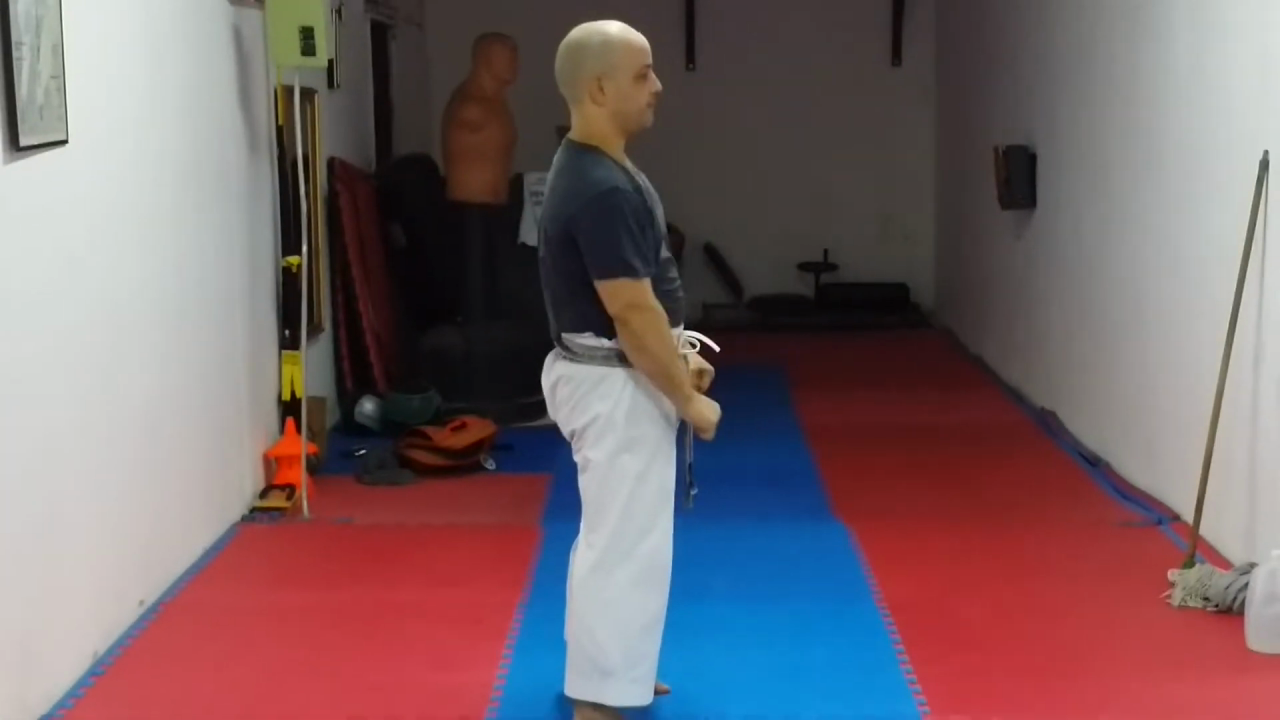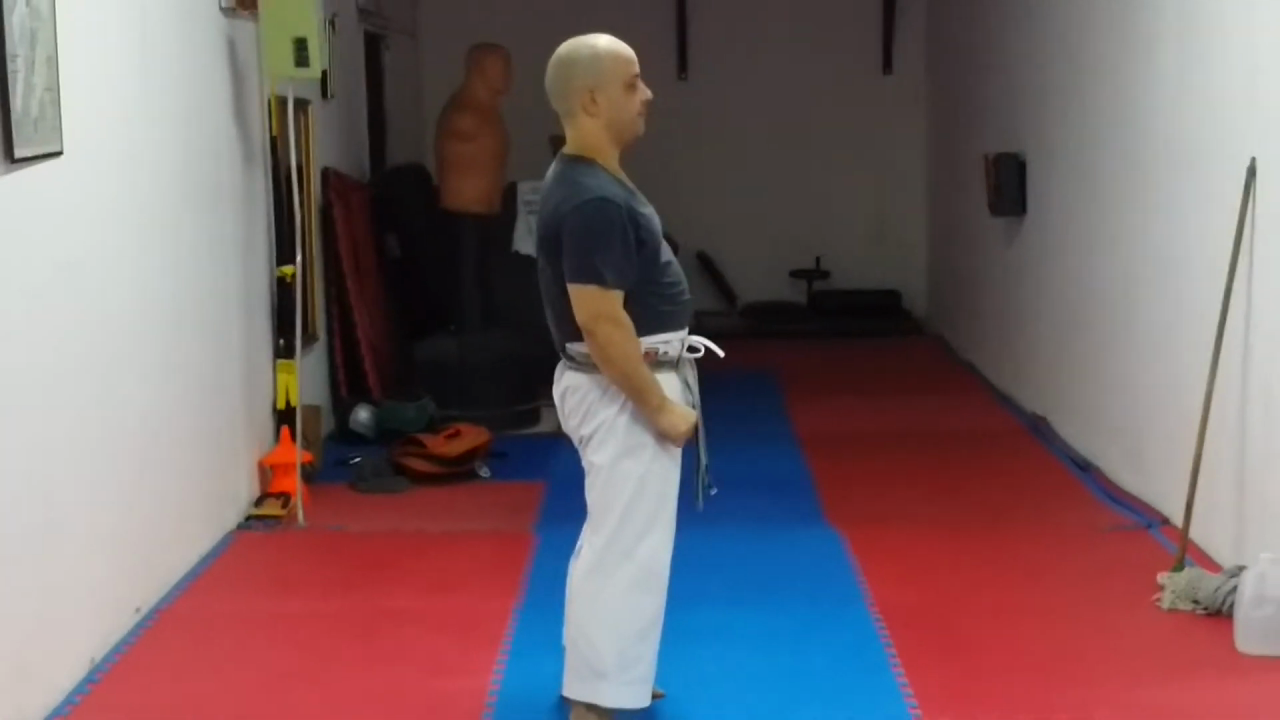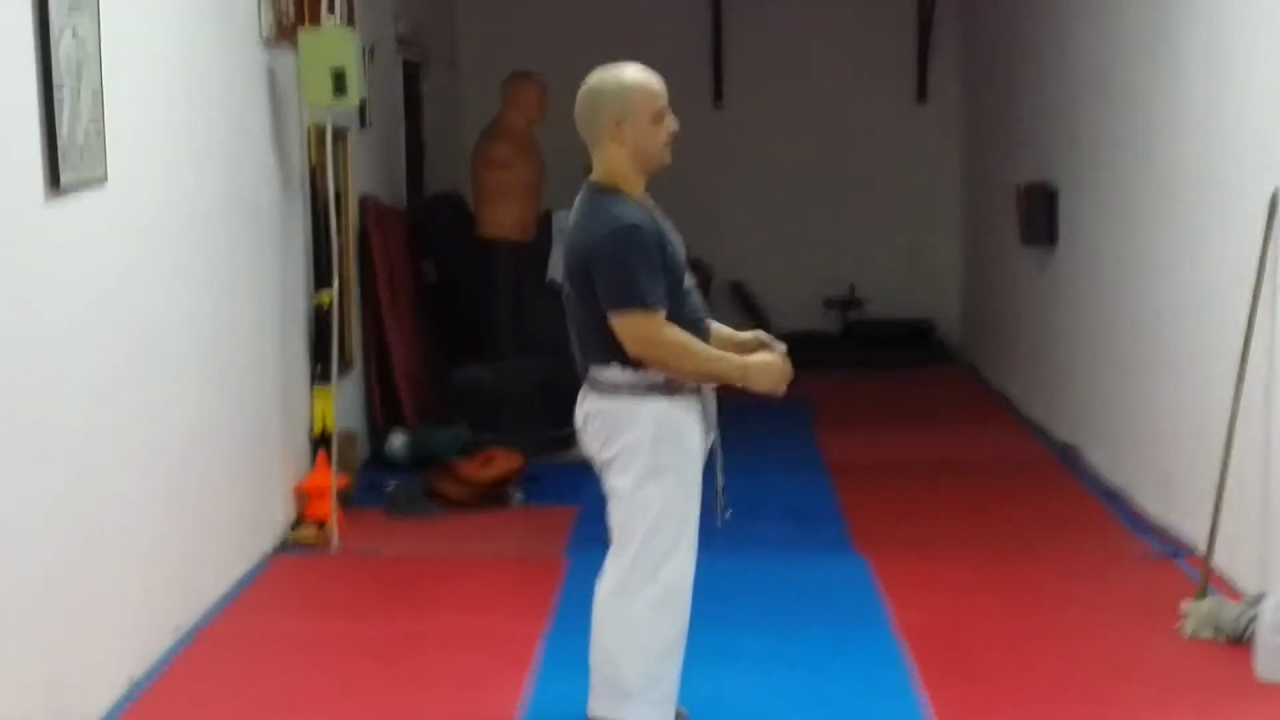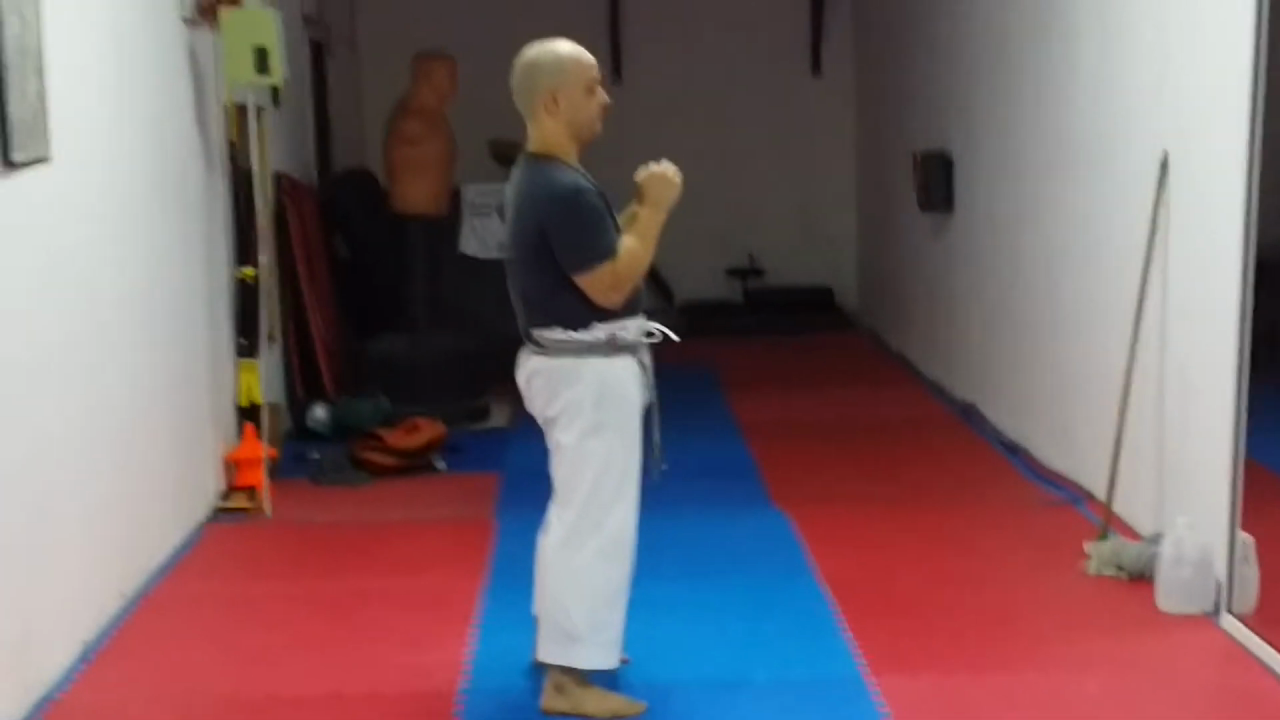
dt=0.7s
person 1, frame 1
left shoulder: (593, 169)
right shoulder: (600, 189)
right elbow: (632, 311)
left wrist: (679, 358)
right wrist: (688, 399)
left hip: (612, 377)
right hip: (615, 385)
left knee: (620, 534)
right knee: (625, 542)
person 1, frame 2
left shoulder: (593, 182)
right shoulder: (591, 199)
right elbow: (601, 321)
left wrist: (659, 394)
right wrist: (661, 406)
left hip: (627, 386)
right hip: (624, 393)
left knee: (623, 539)
right knee: (625, 544)
person 1, frame 3
left shoulder: (614, 212)
right shoulder: (618, 227)
right elbow: (646, 339)
left wrist: (730, 339)
right wrist: (743, 370)
left hip: (647, 408)
right hip: (645, 414)
left knee: (643, 560)
right knee: (650, 567)
person 1, frame 4
left shoulder: (543, 178)
right shoulder: (562, 190)
right elbow: (612, 285)
left wrist: (640, 208)
right wrist: (656, 210)
left hip: (577, 365)
right hip: (589, 373)
left knee: (580, 510)
right knee: (596, 517)
left ankle: (569, 643)
person 2, frame 1
left shoulder: (496, 101)
right shoulder: (469, 105)
left hip: (492, 211)
right hip: (471, 214)
left knee: (490, 285)
right knee: (475, 286)
person 2, frame 2
left shoulder: (489, 110)
right shoulder: (463, 114)
left hip: (486, 217)
right hip: (464, 221)
left knee: (483, 295)
right knee: (468, 295)
left ankle: (476, 335)
person 2, frame 3
left shoulder: (525, 140)
right shoulder: (499, 142)
left hip: (520, 245)
right hip: (502, 249)
left knee: (519, 321)
right knee: (505, 320)
left ankle: (514, 359)
person 2, frame 4
left shoulder: (434, 116)
right shoulder: (410, 119)
left hip: (434, 220)
right hip: (416, 223)
left knee: (433, 293)
right knee: (421, 296)
